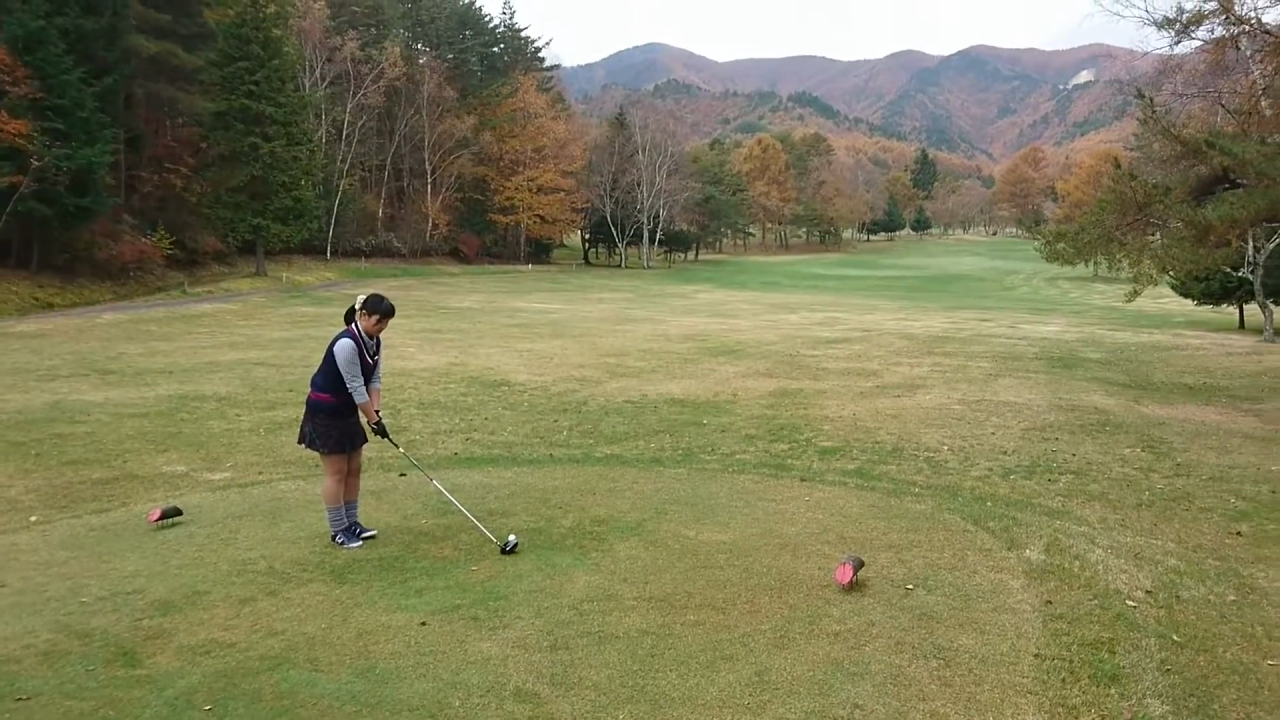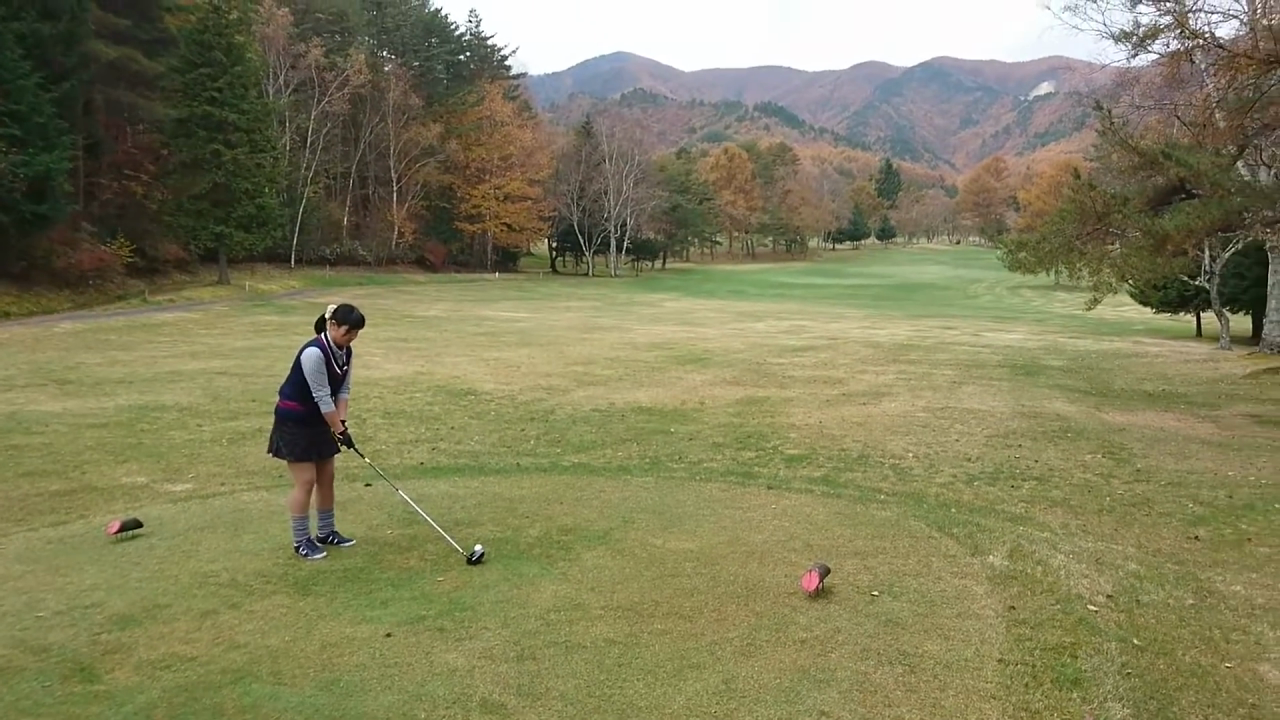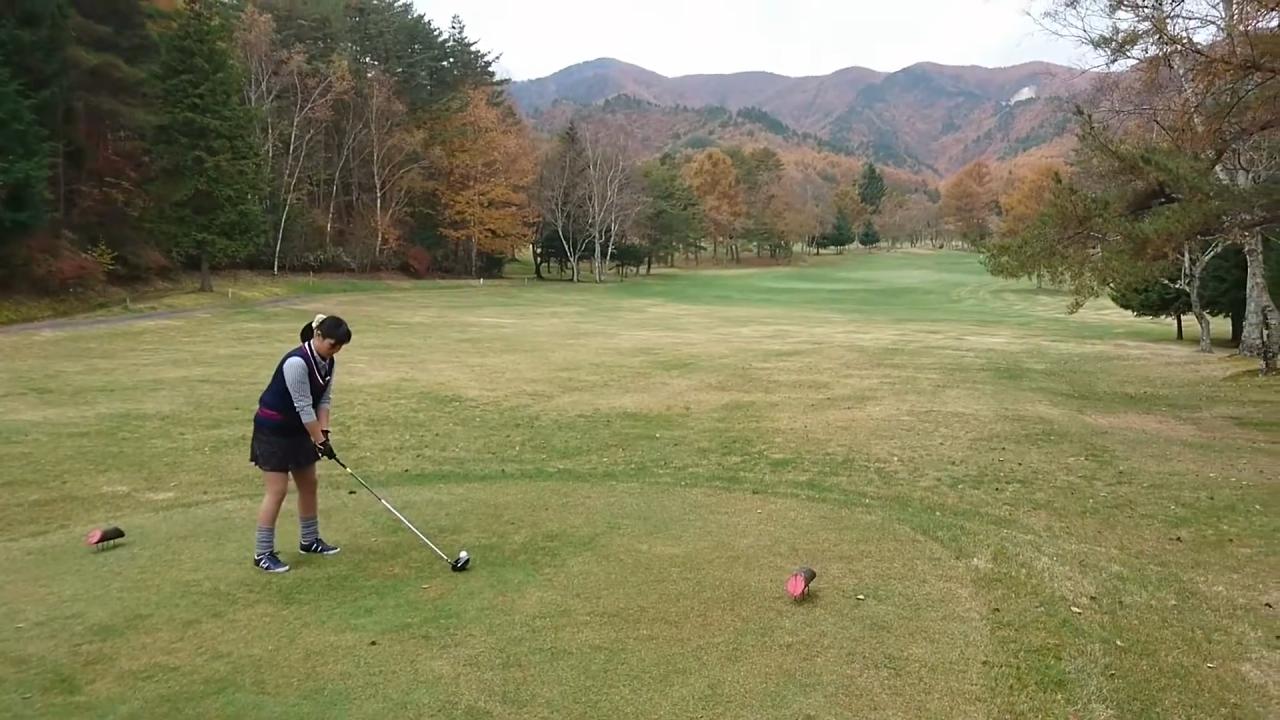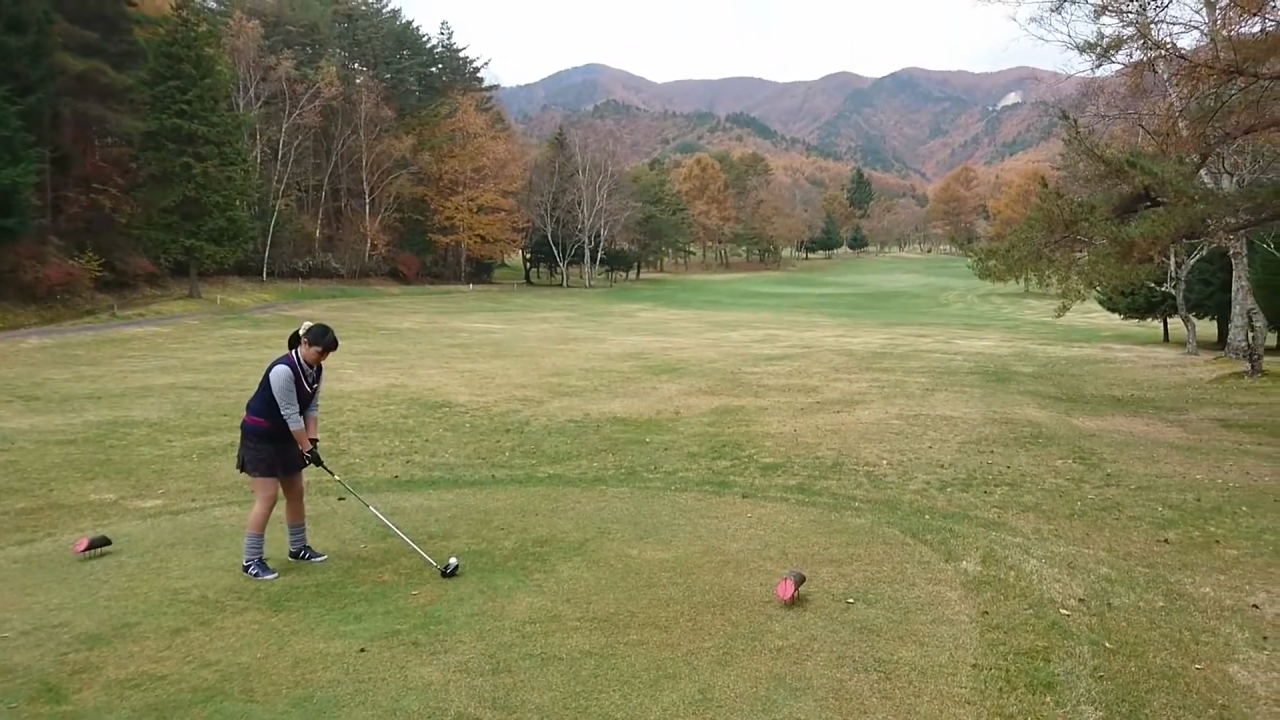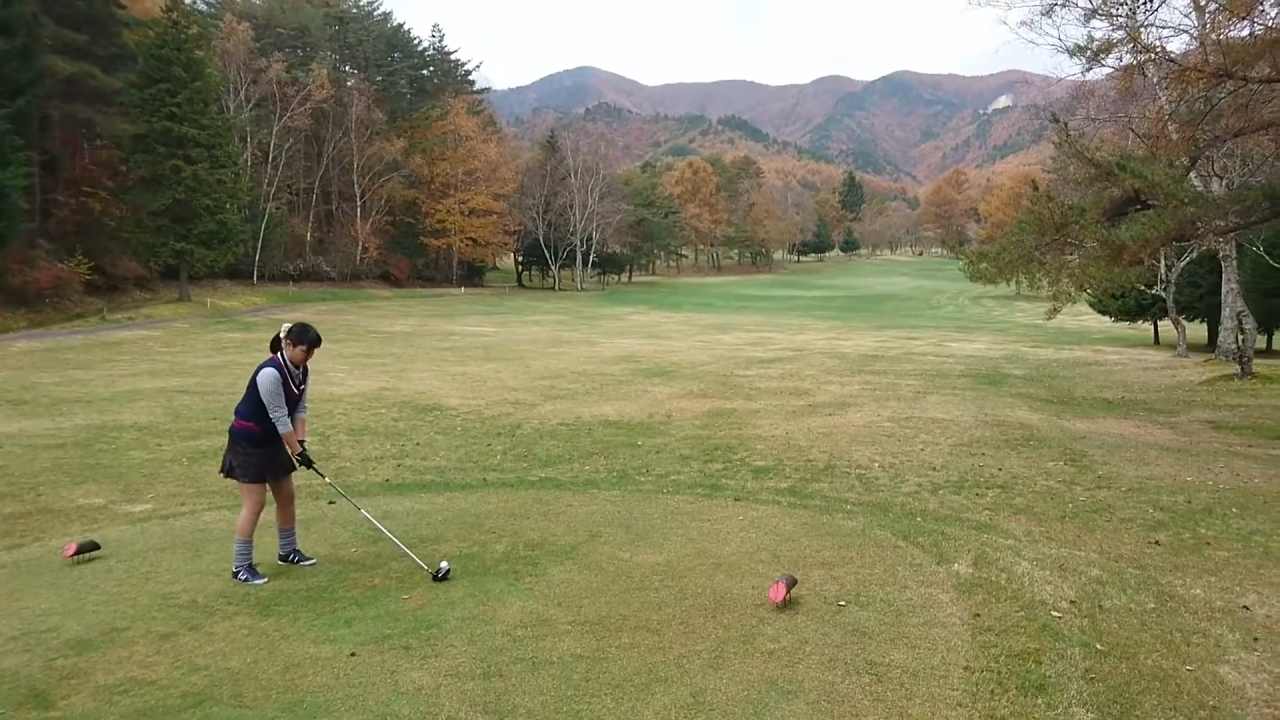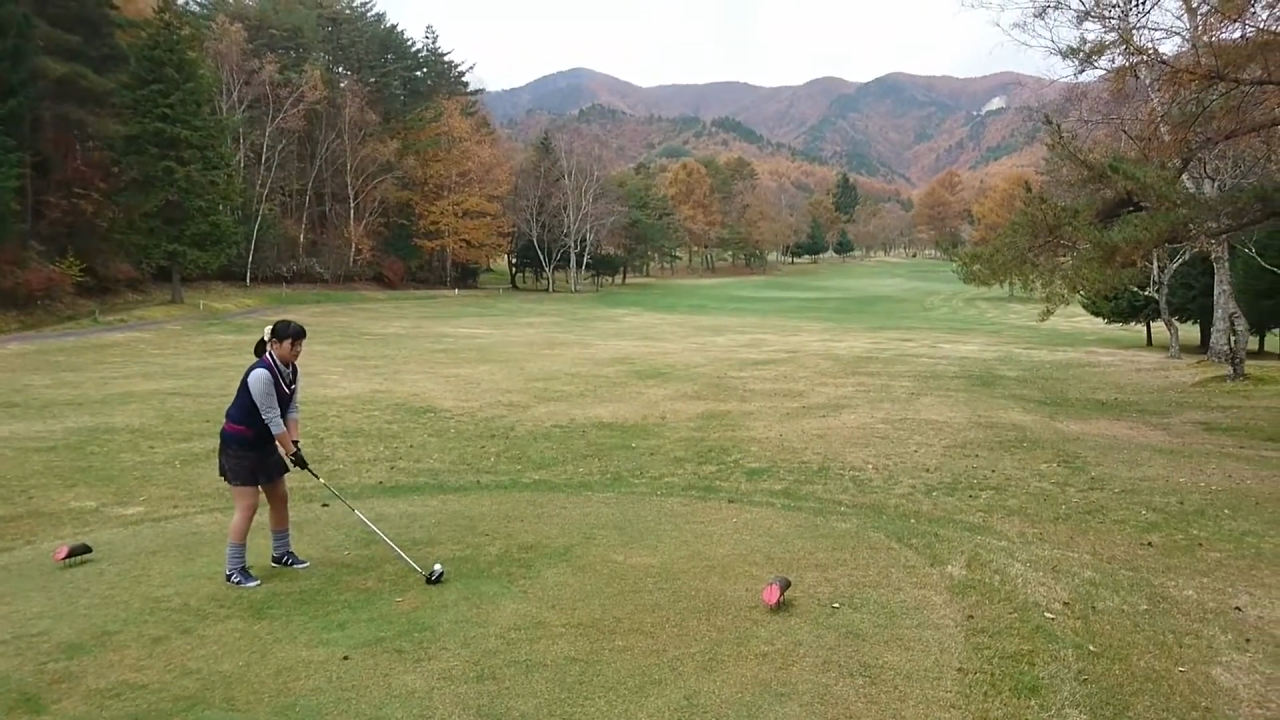
dt=0.3s
person 1, frame 1
left shoulder: (374, 342)
right shoulder: (346, 344)
left elbow: (374, 379)
right elbow: (356, 387)
left wrist: (376, 412)
right wrist: (374, 420)
left hip: (347, 411)
right hip: (325, 412)
left knee: (354, 469)
right knee: (336, 472)
left ankle: (350, 522)
right ankle: (338, 530)
person 1, frame 2
left shoulder: (345, 352)
right shoulder: (314, 353)
left elbow: (343, 390)
right elbow: (322, 396)
left wrist: (342, 422)
right wrist: (340, 430)
left hip: (318, 420)
right hip: (293, 421)
left knee: (327, 478)
right knee: (306, 481)
left ankle: (326, 532)
right ankle: (301, 540)
person 1, frame 3
left shoulder: (328, 362)
right shoulder: (297, 362)
left elbow: (323, 399)
right elbow: (303, 406)
left wrist: (324, 432)
right wrist: (320, 440)
left hip: (297, 429)
right hip: (272, 429)
left knee: (309, 485)
right knee: (277, 492)
left ankle: (309, 540)
right ankle: (263, 554)
person 1, frame 4
left shoulder: (315, 369)
right shoulder: (283, 370)
left elbow: (311, 407)
right elbow: (291, 414)
left wrist: (313, 440)
right wrist: (307, 448)
left hip: (284, 435)
right hip: (259, 436)
left knee: (296, 492)
right knee: (267, 497)
left ankle: (298, 547)
right ankle: (251, 560)
person 1, frame 5
left shoulder: (302, 371)
right shoulder: (270, 373)
left elbow: (299, 409)
right elbow: (279, 417)
left wrist: (301, 442)
right wrist: (297, 451)
left hip: (272, 440)
right hip: (248, 441)
left knee: (286, 496)
right knee: (254, 504)
left ankle: (288, 551)
right ankle: (241, 566)
person 1, frame 6
left shoulder: (291, 370)
right shoulder: (261, 374)
left elbow: (290, 410)
right elbow: (272, 418)
left wrist: (294, 443)
right wrist: (292, 452)
left hip: (264, 442)
right hip: (239, 444)
left knee: (279, 498)
right knee: (247, 506)
left ankle: (281, 553)
right ankle: (234, 569)
